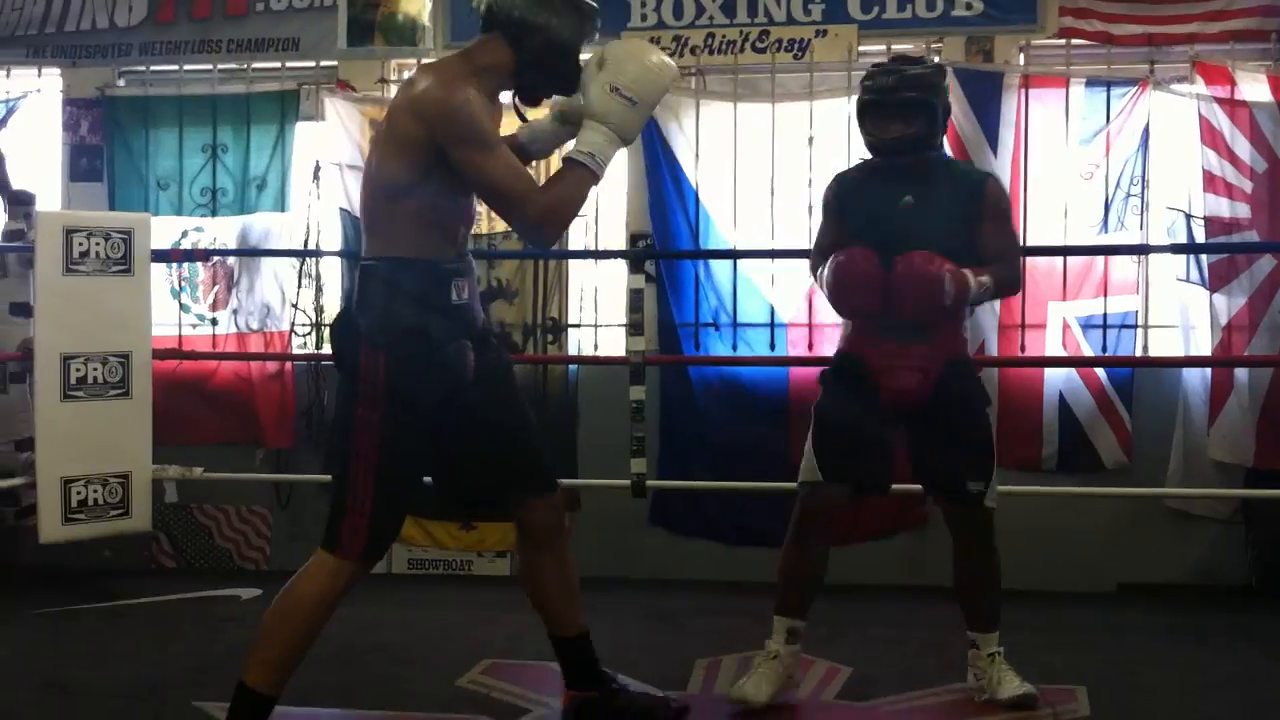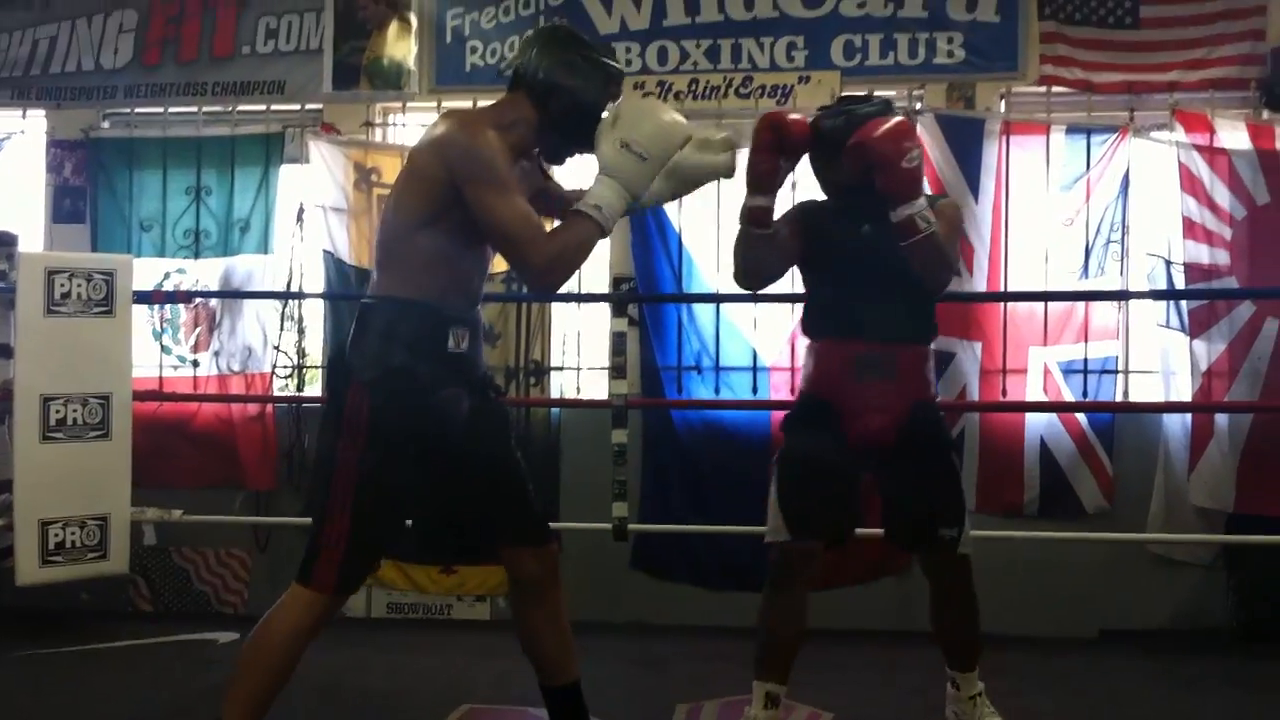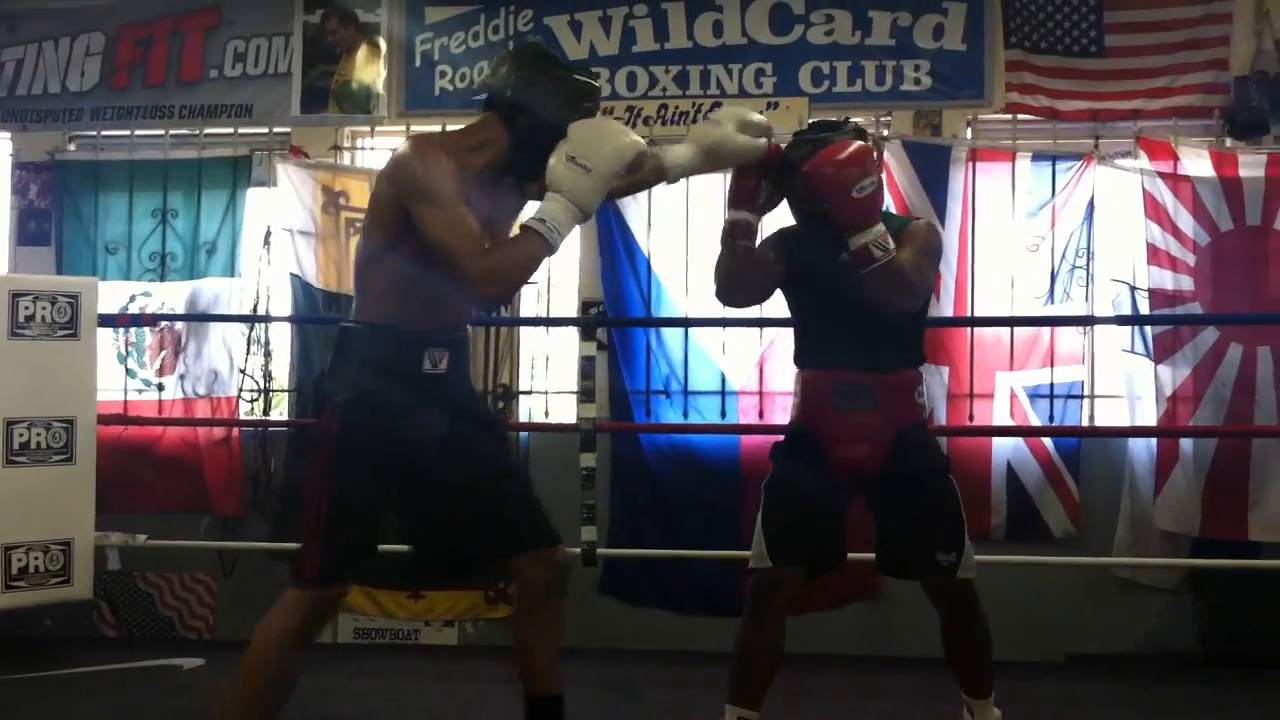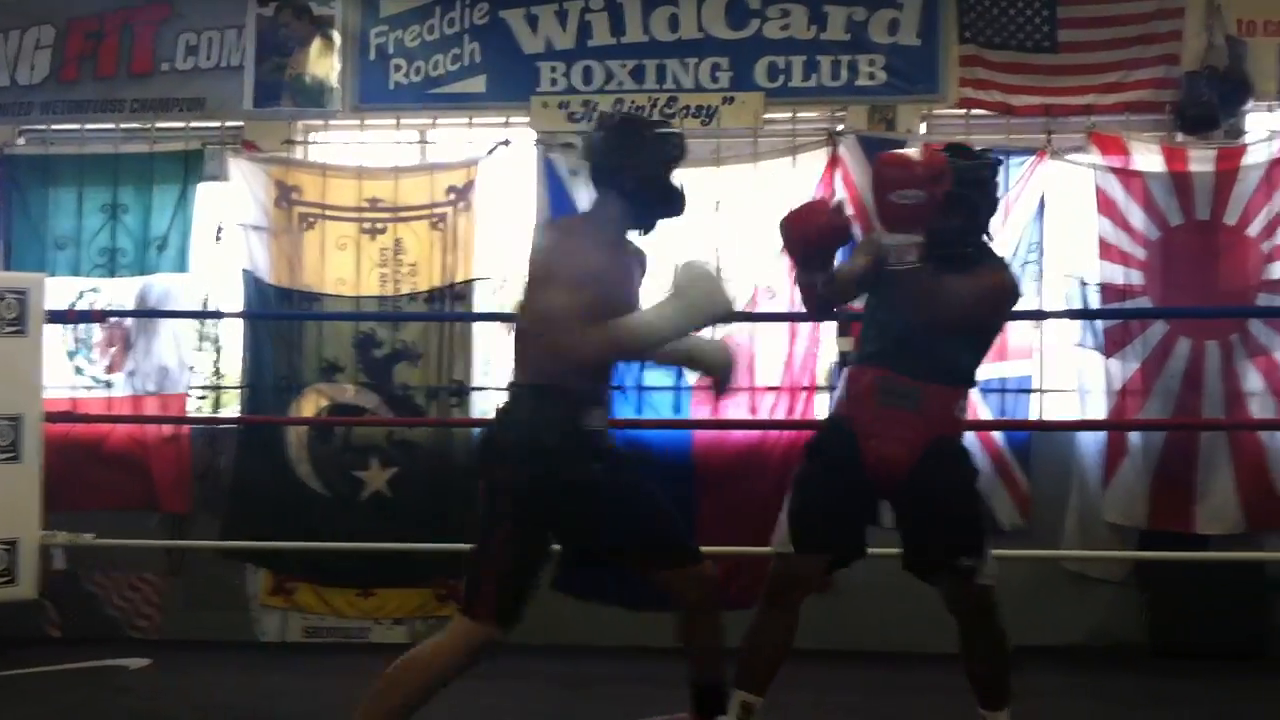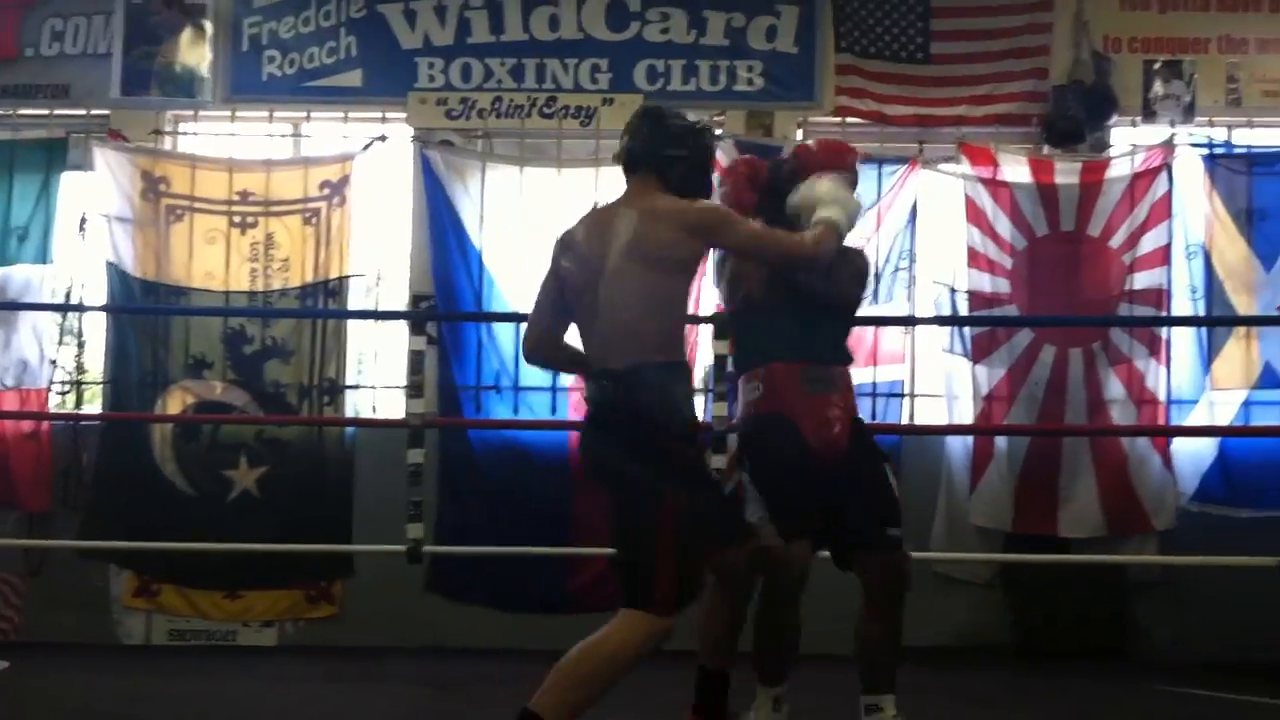
dt=0.5s
person 1, frame 1
left shoulder: (467, 95)
right shoulder: (446, 92)
right elbow: (538, 221)
left wrist: (570, 120)
right wrist: (606, 129)
left hip: (451, 325)
right hip: (399, 329)
left knee: (542, 510)
right knee: (352, 549)
person 1, frame 2
left shoulder: (509, 158)
right shoulder: (469, 140)
left elbow: (564, 210)
right elbow: (544, 268)
left wrist: (662, 177)
right wrist: (619, 180)
left hip: (452, 375)
right hip: (392, 372)
left knee: (535, 560)
right knee: (327, 584)
person 1, frame 3
left shoulder: (505, 177)
right shoulder: (427, 162)
left elbow: (607, 183)
right elbow: (487, 283)
left wrist: (696, 153)
right wrist: (566, 201)
left hip: (444, 391)
right hip: (373, 388)
left knee: (542, 567)
right knee: (316, 594)
person 1, frame 4
left shoulder: (620, 253)
right shoulder: (571, 242)
right elbow: (572, 353)
left wrist: (688, 349)
right wrist: (660, 323)
left hip: (584, 450)
right hip: (535, 445)
left knee: (697, 583)
right knee: (478, 630)
person 1, frame 5
left shoulder: (577, 237)
right shoulder: (690, 217)
left elbow: (538, 347)
right elbow: (807, 253)
right wrist: (831, 211)
left hip: (615, 421)
right hip: (654, 424)
right knee: (649, 614)
person 2, frame 1
left shoulder: (977, 189)
right shoulder: (848, 187)
left elbow: (1009, 276)
right elbow: (822, 261)
left wrist: (960, 284)
right wrist: (832, 275)
left hip: (943, 370)
right hip: (862, 367)
left knee: (972, 517)
right knee: (815, 504)
left ankle: (986, 659)
right ankle: (778, 652)
person 2, frame 2
left shoulder: (936, 211)
right shoulder: (806, 221)
left elbow: (937, 274)
right elbow: (751, 275)
left wrist: (904, 192)
right wrist: (762, 187)
left hip: (909, 411)
right hip: (826, 410)
left knee: (948, 560)
right knee: (791, 560)
person 2, frame 3
left shoulder: (914, 235)
right shoulder: (788, 245)
left elbow: (901, 297)
right elbow: (734, 292)
left wrist: (860, 219)
right wrist: (744, 204)
left hip: (900, 437)
right hip: (815, 438)
left knee: (953, 587)
right knee: (770, 585)
person 2, frame 4
left shoulder: (994, 279)
right shoulder: (884, 249)
left elbow: (922, 306)
right elbow: (821, 301)
left wrist: (902, 231)
right wrist: (807, 257)
left hip: (930, 447)
right hip: (853, 433)
left knee: (972, 596)
right knee: (790, 575)
person 2, frame 5
left shoulder: (848, 262)
right shoulder: (746, 261)
left elbow: (833, 285)
right elbow: (740, 296)
right wrist: (744, 215)
left hip: (840, 432)
right hip: (774, 428)
left knee: (888, 572)
right knee: (786, 565)
